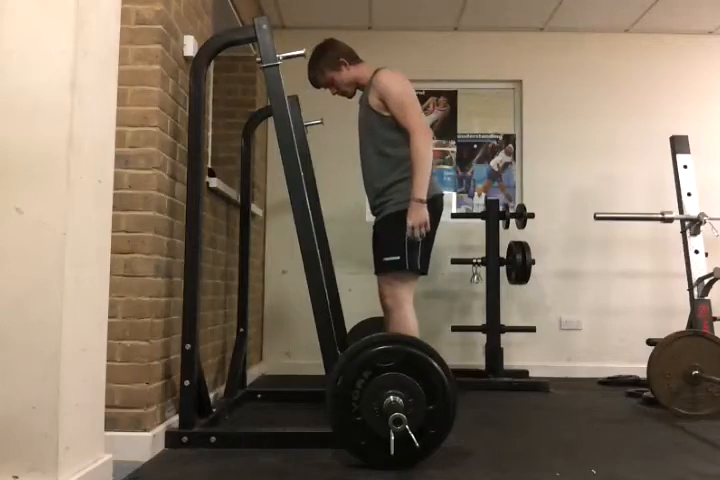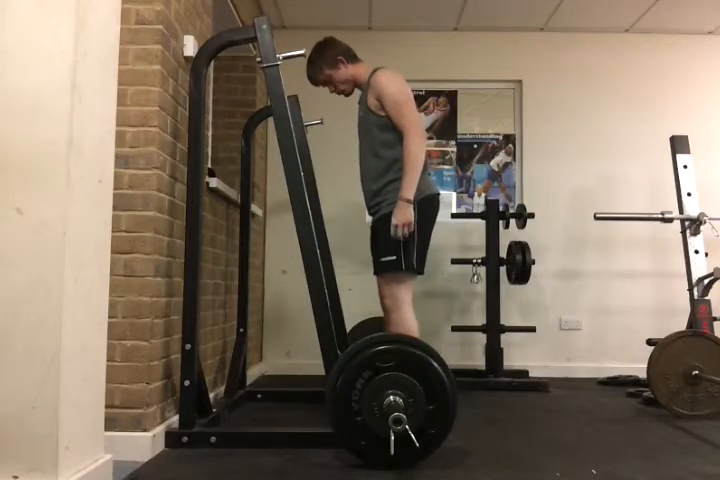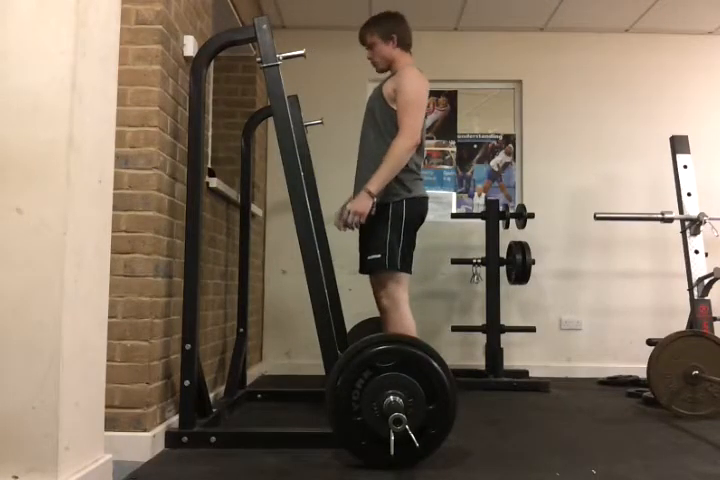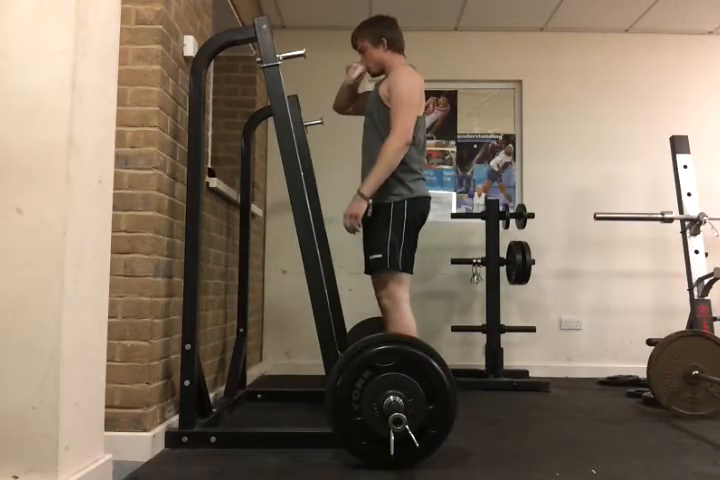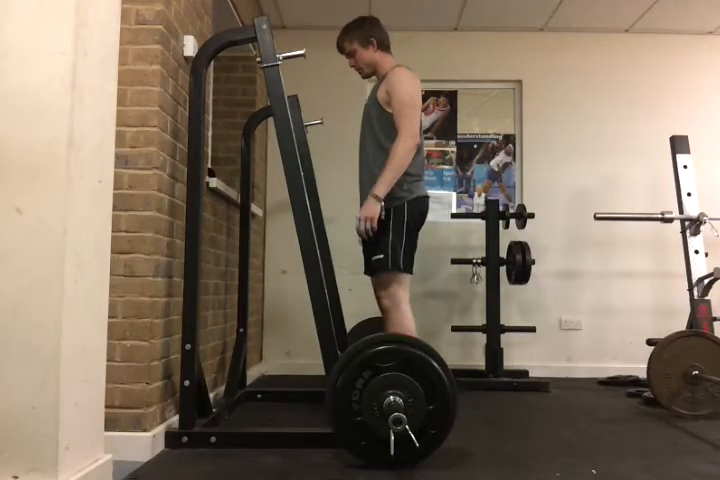
dt=1s
person 1, frame 1
left shoulder: (385, 81)
right shoulder: (369, 96)
left elbow: (421, 134)
left wrist: (418, 200)
left hip: (408, 204)
right hip: (391, 207)
left knee: (397, 296)
right knee: (390, 296)
person 1, frame 2
left shoulder: (383, 80)
right shoulder: (368, 94)
left elbow: (415, 135)
left wrist: (405, 200)
left hip: (407, 204)
right hip: (388, 207)
left knee: (396, 296)
right knee: (391, 297)
person 1, frame 3
left shoulder: (409, 78)
right shoulder: (393, 84)
left elbow: (408, 138)
left wrist: (367, 193)
right wrist: (355, 197)
left hip: (395, 201)
right hip: (382, 202)
left knee: (393, 295)
right knee: (385, 295)
person 1, frame 4
left shoulder: (404, 76)
right shoulder: (388, 86)
left elbow: (401, 138)
right elbow: (342, 105)
left wrist: (362, 195)
right wrist: (353, 81)
left hip: (399, 200)
right hip: (387, 202)
left knee: (393, 293)
right knee: (388, 294)
person 1, frame 5
left shoulder: (400, 78)
right shoulder: (384, 86)
left elbow: (408, 139)
left wrist: (374, 197)
left hip: (397, 203)
right hip: (385, 205)
left knee: (394, 295)
right knee: (386, 295)
